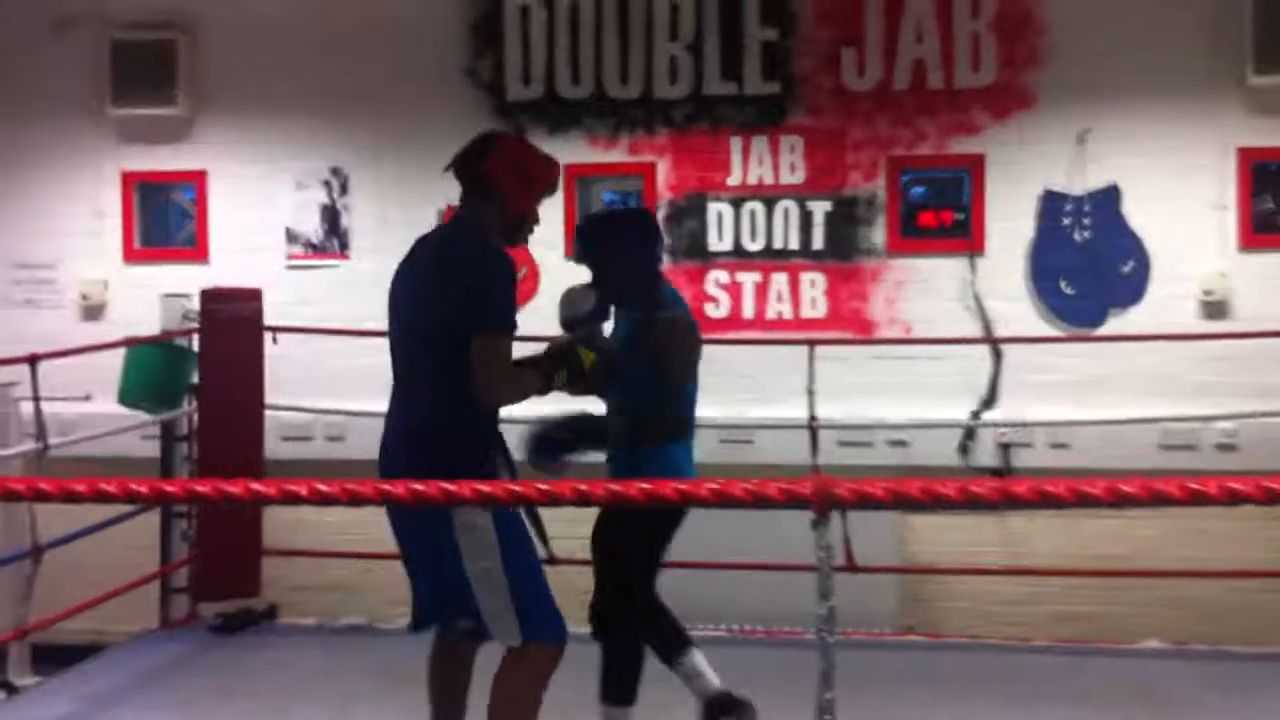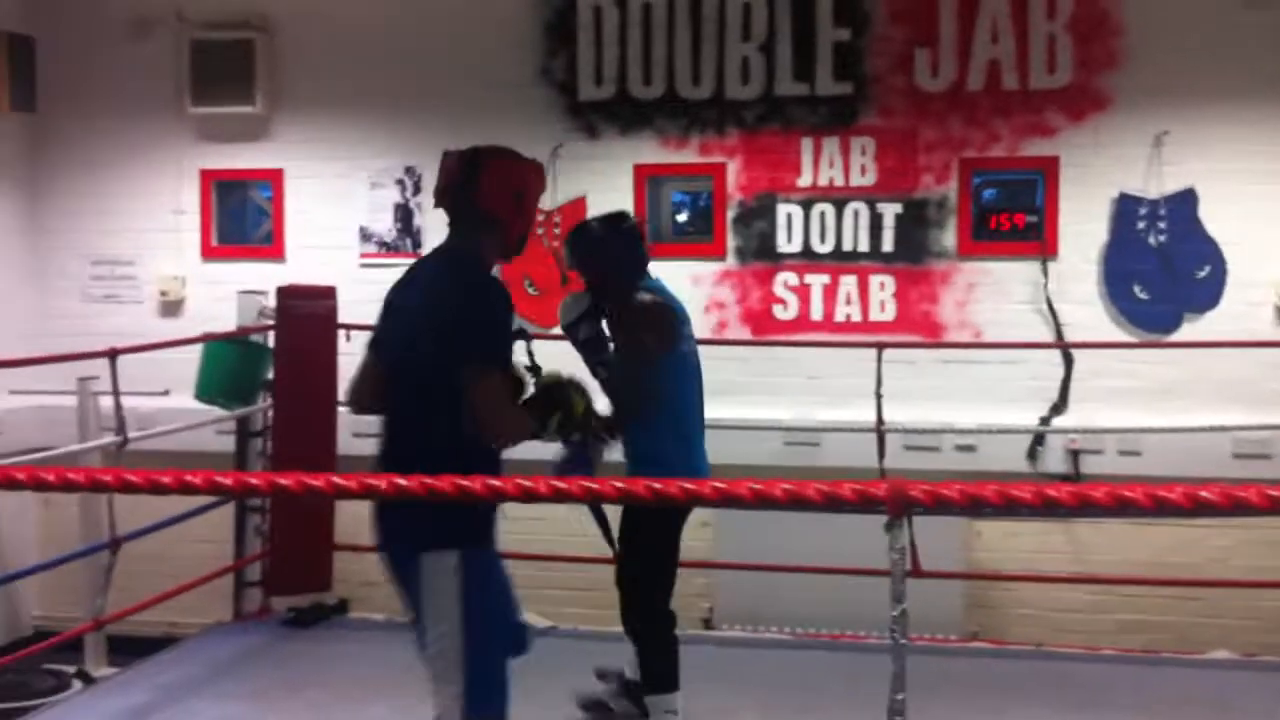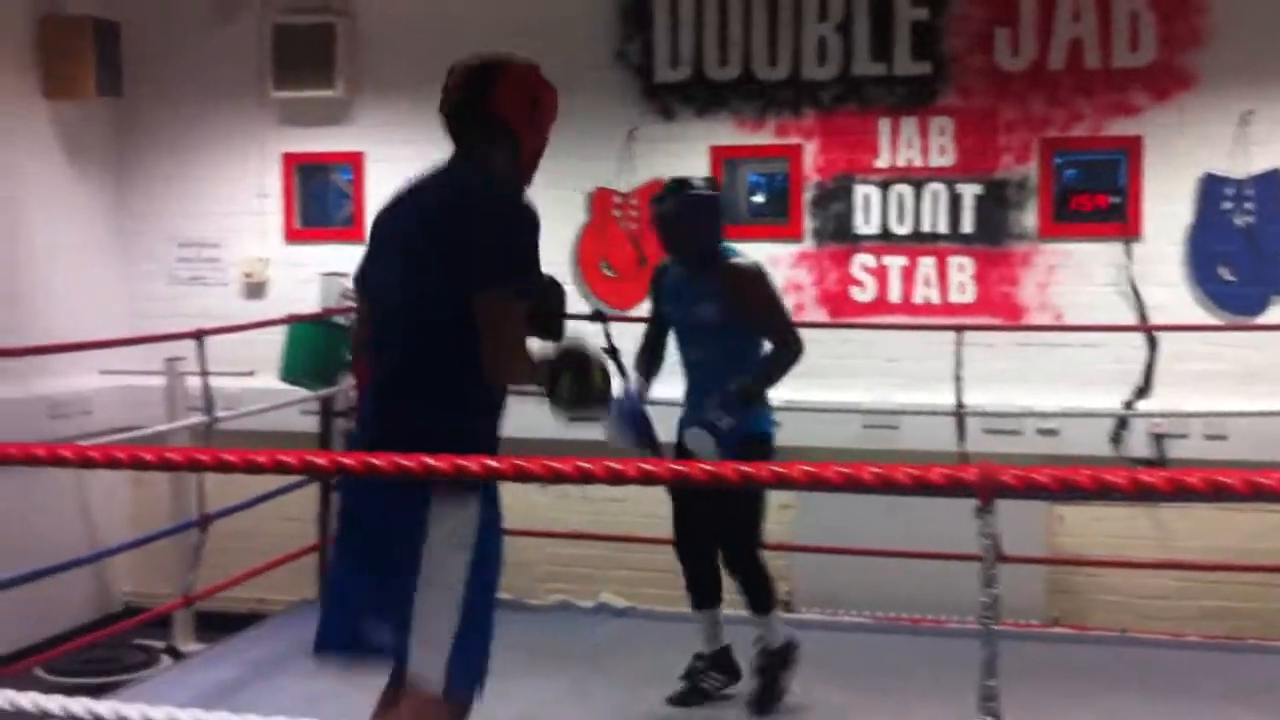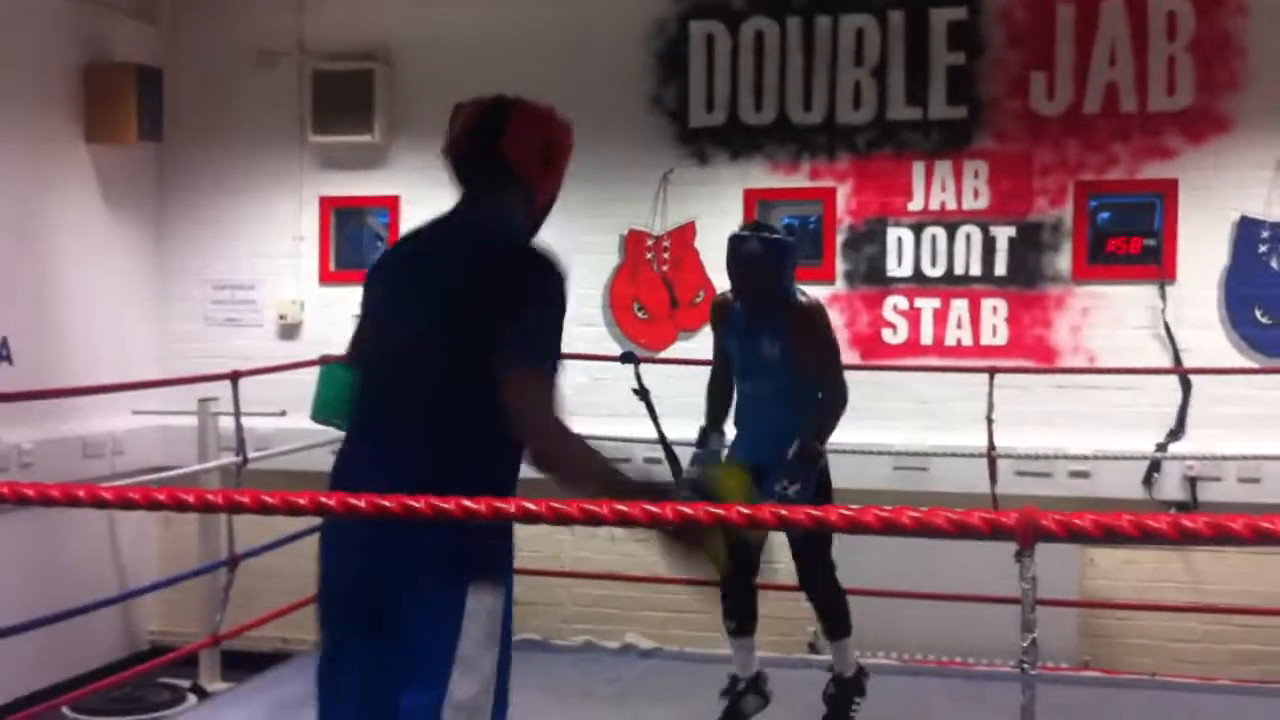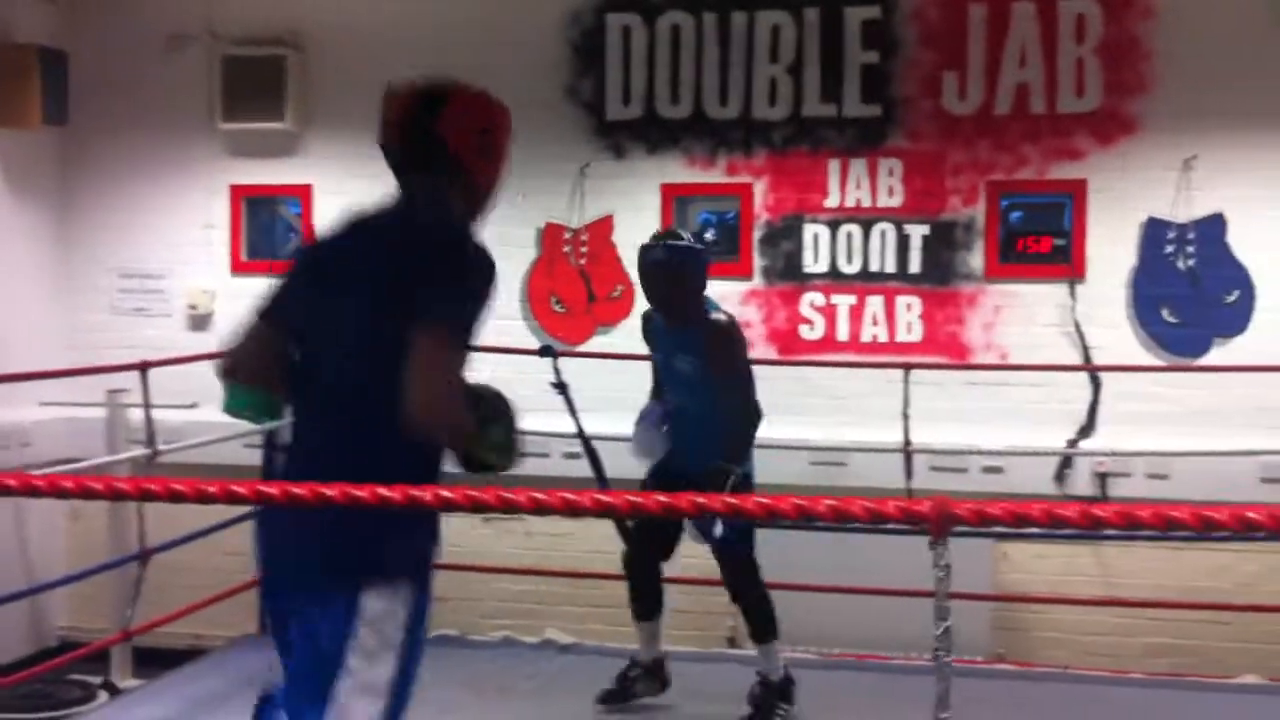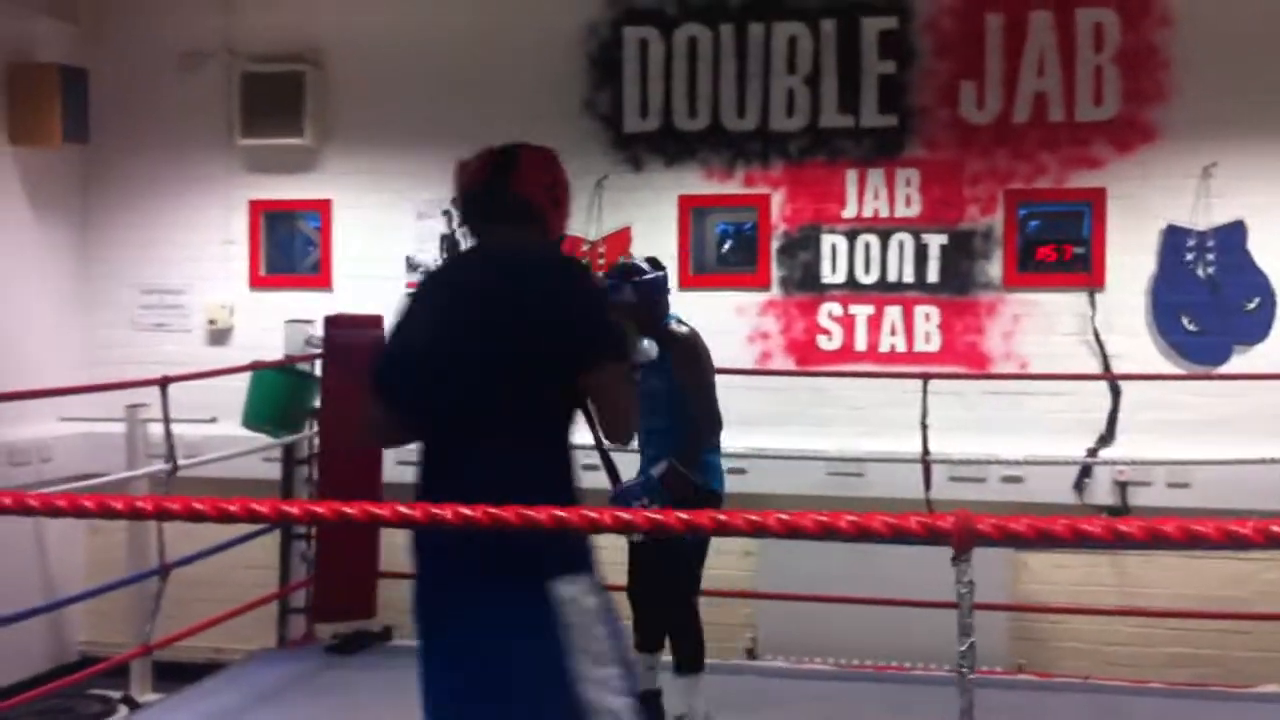
dt=0.4s
person 1, frame 1
left shoulder: (423, 256)
right shoulder: (484, 262)
right elbow: (493, 385)
left wrist: (536, 367)
right wrist: (557, 368)
left hip: (412, 463)
right hip: (455, 472)
left knee: (459, 630)
right knee: (534, 642)
person 1, frame 2
left shoulder: (415, 283)
right shoulder: (480, 295)
left elbow: (361, 396)
right elbow: (494, 427)
right wrist: (550, 407)
left hip: (412, 510)
right hip: (441, 518)
left knee: (479, 671)
person 1, frame 3
left shoulder: (405, 209)
right shoulder: (502, 216)
right elbow: (501, 361)
right wrist: (561, 373)
left hip: (383, 462)
right hip: (442, 471)
person 1, frame 4
left shoulder: (397, 262)
right shoulder: (526, 274)
right elbow: (532, 425)
right wrist: (636, 495)
left hip: (358, 536)
right hip: (447, 550)
person 1, frame 5
left shoulder: (338, 248)
right shoulder: (452, 257)
left elbow: (243, 366)
right elbow: (426, 403)
right wrist: (474, 428)
left hip: (298, 527)
right hip: (374, 542)
person 1, frame 6
left shoulder: (431, 296)
right shoulder: (562, 282)
left elbow: (382, 428)
right elbow: (619, 422)
left hip: (447, 544)
right hip: (537, 546)
person 2, frame 1
left shoulder: (663, 322)
right shoulder: (638, 313)
left elbow: (670, 422)
right elbow: (615, 388)
left wrist: (580, 432)
right wrist: (585, 342)
left hip: (644, 485)
right hip: (651, 482)
left knee: (615, 612)
right knee: (636, 604)
person 2, frame 2
left shoulder: (640, 310)
right shoulder: (646, 305)
left elbow: (635, 400)
right wrist: (588, 341)
left hip: (665, 473)
right hip: (656, 471)
left knee: (647, 596)
right knee: (636, 581)
person 2, frame 3
left shoulder: (739, 275)
right shoulder: (666, 278)
left elbow: (789, 346)
right elbow: (655, 343)
left wrist: (738, 395)
right wrist: (637, 387)
left hip: (742, 434)
right hip: (700, 431)
left knee: (737, 548)
right knee: (691, 545)
left ankle: (775, 650)
right ankle: (714, 658)
person 2, frame 4
left shoulder: (805, 315)
right shoulder: (726, 310)
left elbow: (835, 395)
left wrist: (803, 456)
right wrist: (709, 446)
left hip: (799, 468)
right hip: (748, 460)
left knee: (815, 574)
right knee: (735, 572)
left ankle: (847, 676)
person 2, frame 5
left shoulder: (718, 329)
right shoulder: (653, 323)
left elbow: (747, 410)
left wrist: (726, 478)
right wrist: (654, 410)
left hip: (723, 470)
right hip: (678, 461)
left knee: (740, 575)
right knee: (640, 559)
right ankle: (648, 664)
person 2, frame 6
left shoulder: (681, 343)
left elbow: (708, 423)
left wrist: (671, 475)
left hip: (690, 485)
right hip: (655, 483)
left knee: (675, 595)
right knee: (645, 593)
